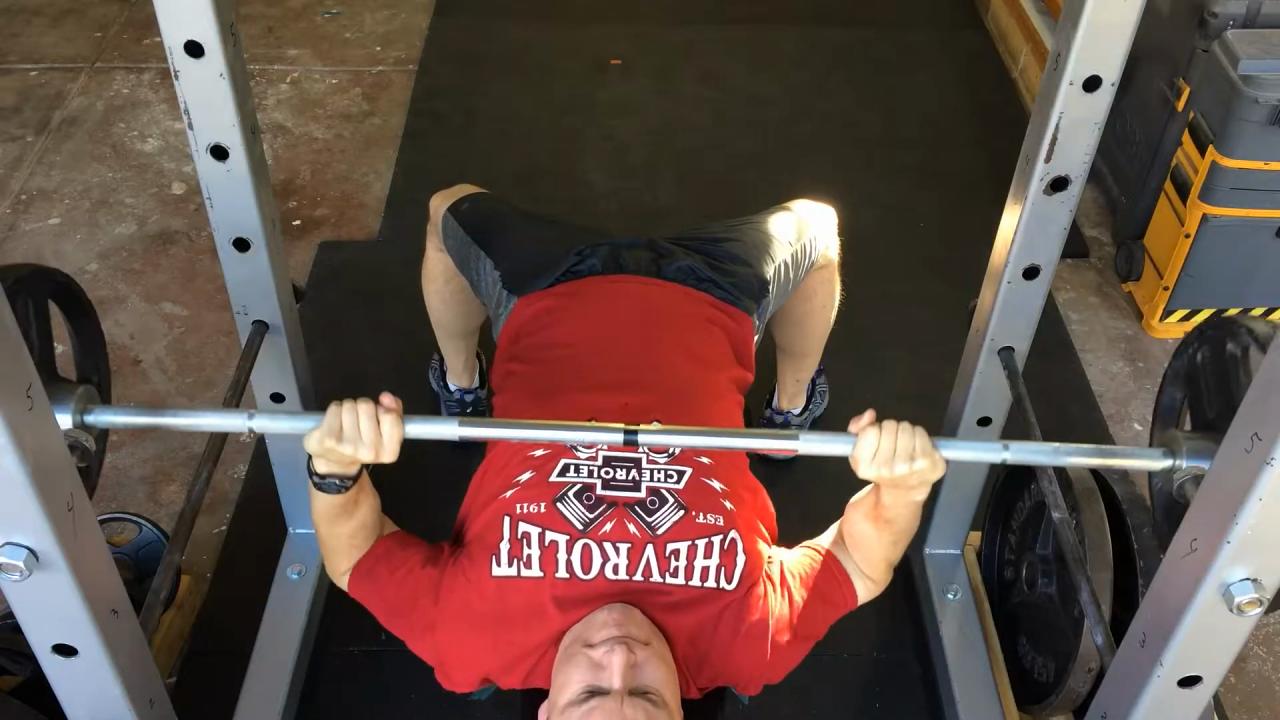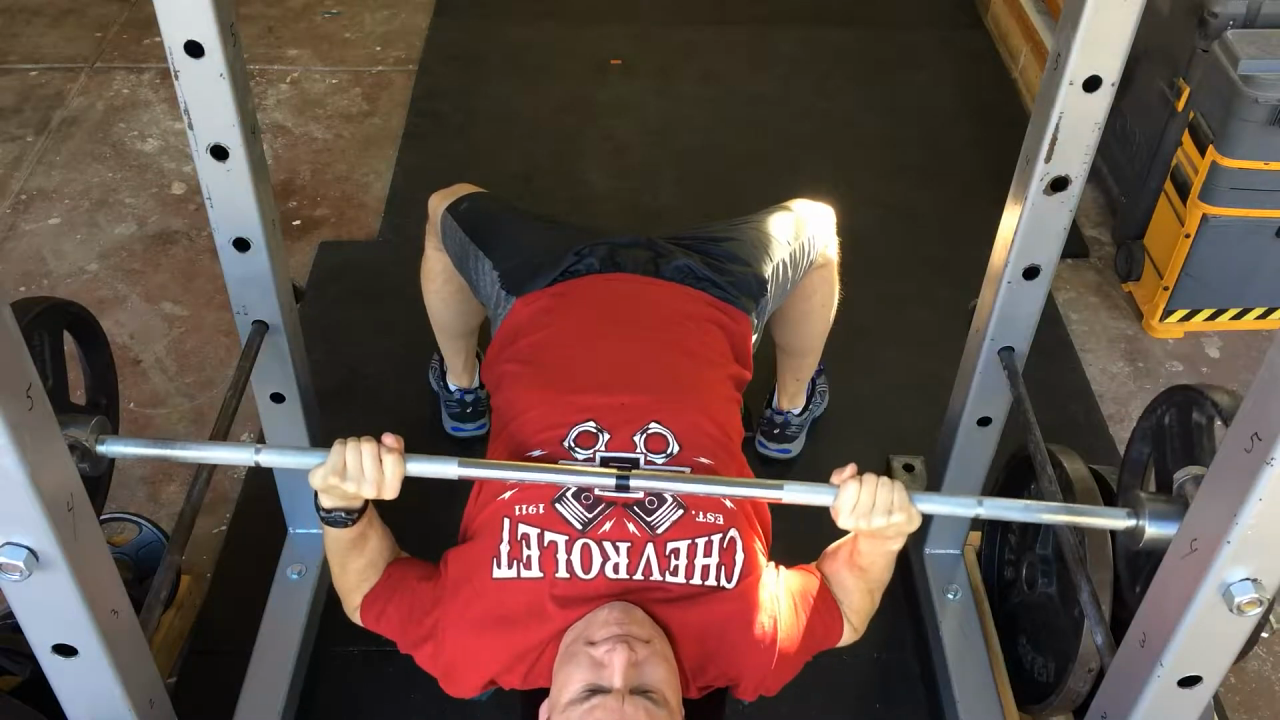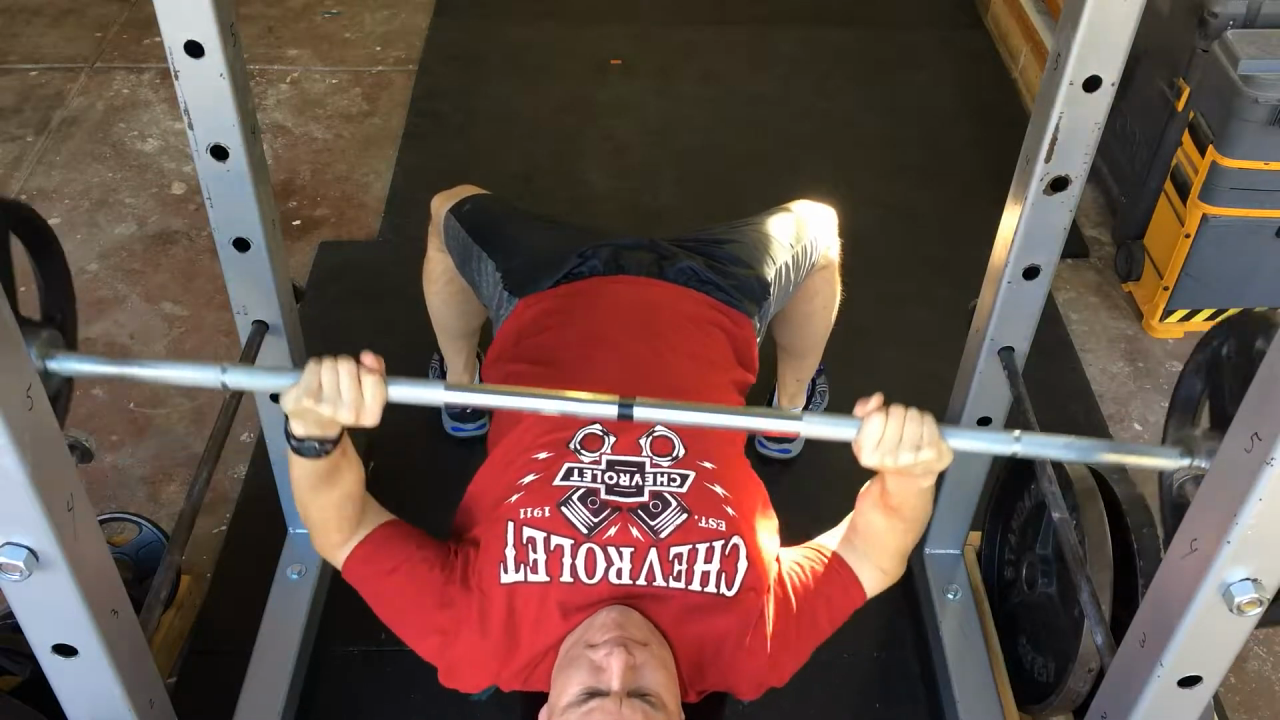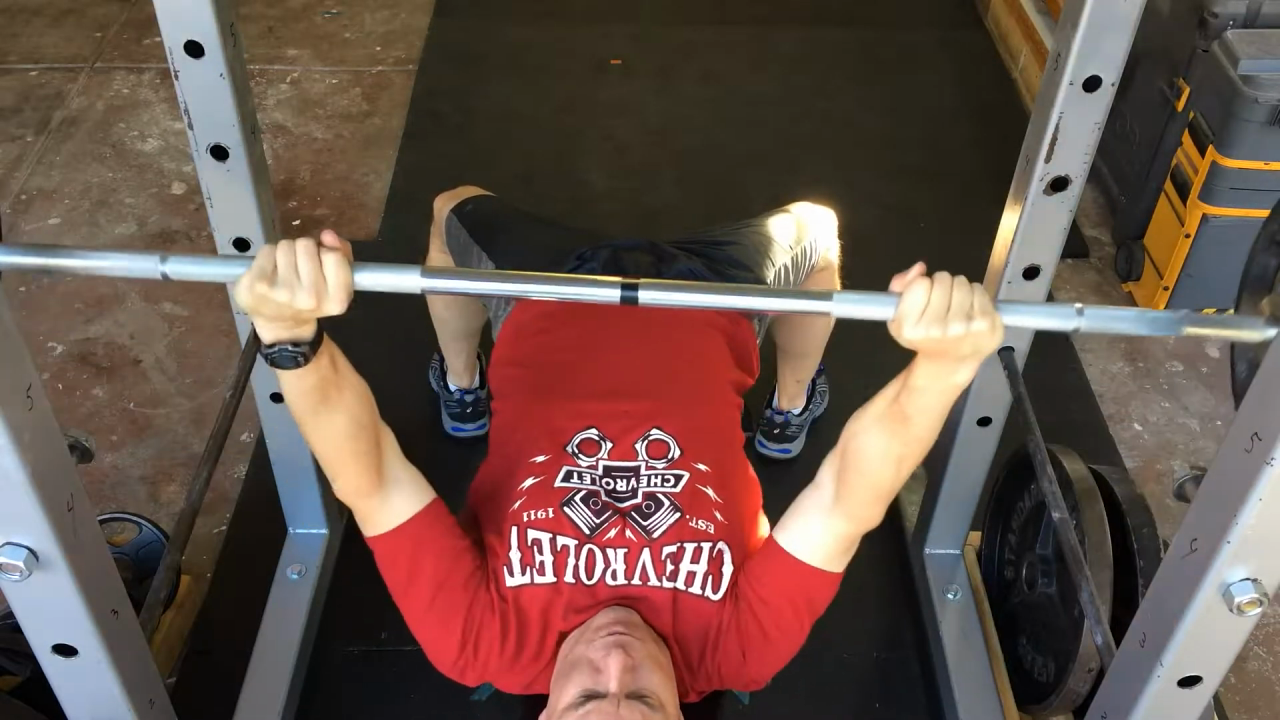
dt=0.5s
person 1, frame 1
left shoulder: (472, 638)
right shoulder: (744, 641)
left elbow: (355, 555)
right elbow: (862, 564)
left wrist: (335, 471)
right wrist: (900, 487)
left knee: (454, 209)
right knee: (812, 223)
person 1, frame 2
left shoulder: (474, 641)
right shoulder: (744, 643)
left elbow: (366, 591)
right elbow: (847, 609)
left wrist: (342, 503)
right wrist: (880, 536)
left knee: (453, 208)
right knee: (811, 223)
person 1, frame 3
left shoulder: (475, 642)
right shoulder: (745, 645)
left elbow: (343, 529)
right elbow: (873, 551)
left wrist: (314, 431)
right wrist: (912, 470)
left knee: (456, 208)
right knee: (811, 225)
person 1, frame 4
left shoulder: (482, 644)
right shoulder: (738, 648)
left elbow: (372, 482)
right elbow: (850, 500)
left wrist: (290, 333)
right wrist: (945, 358)
left knee: (457, 208)
right knee: (812, 225)
